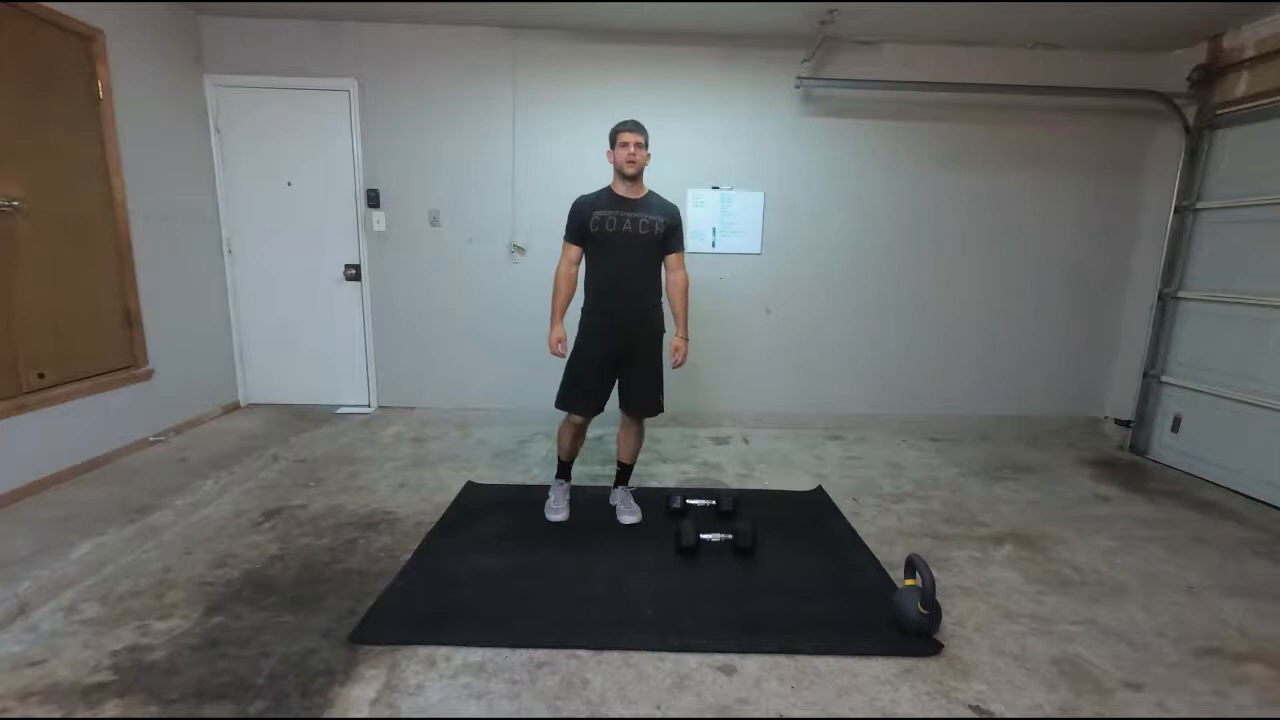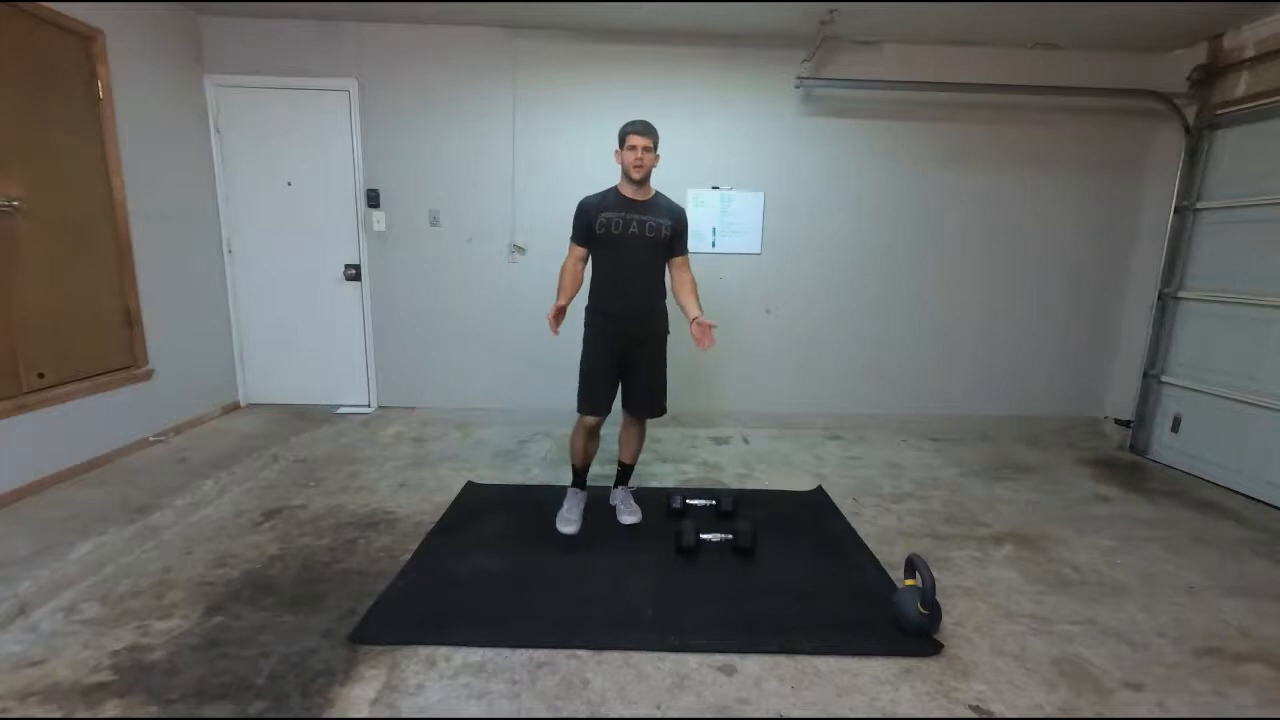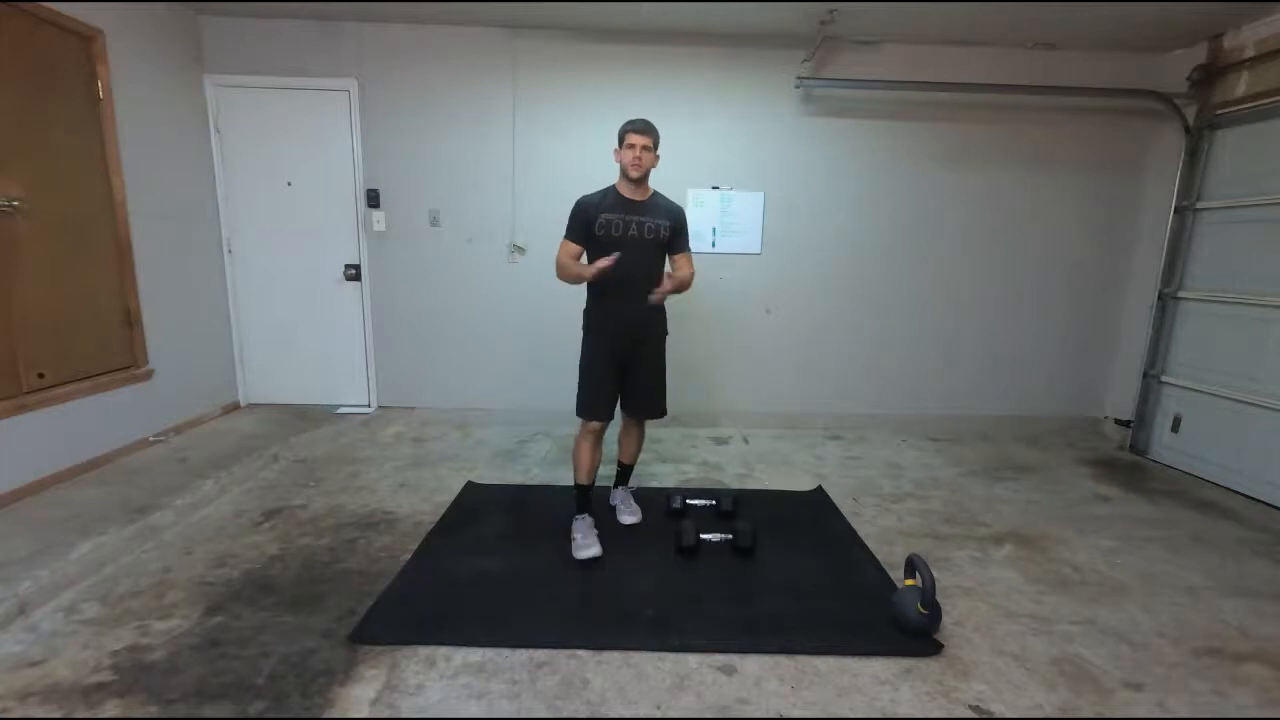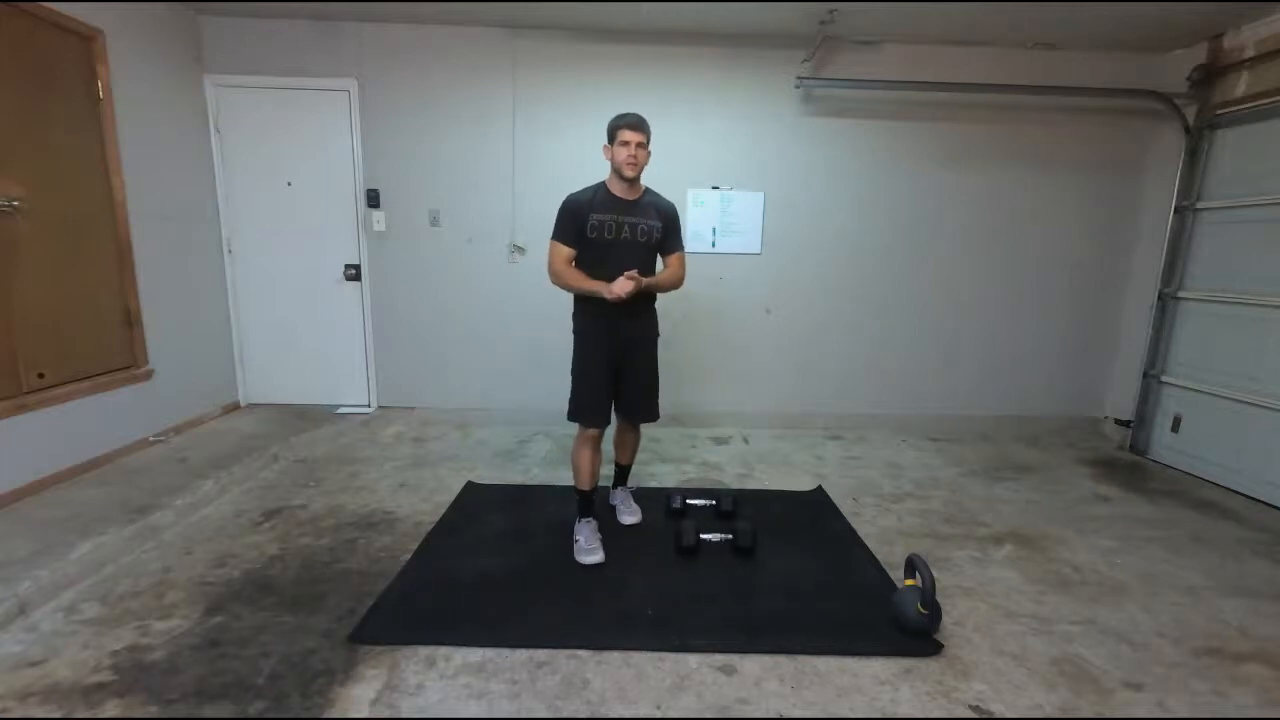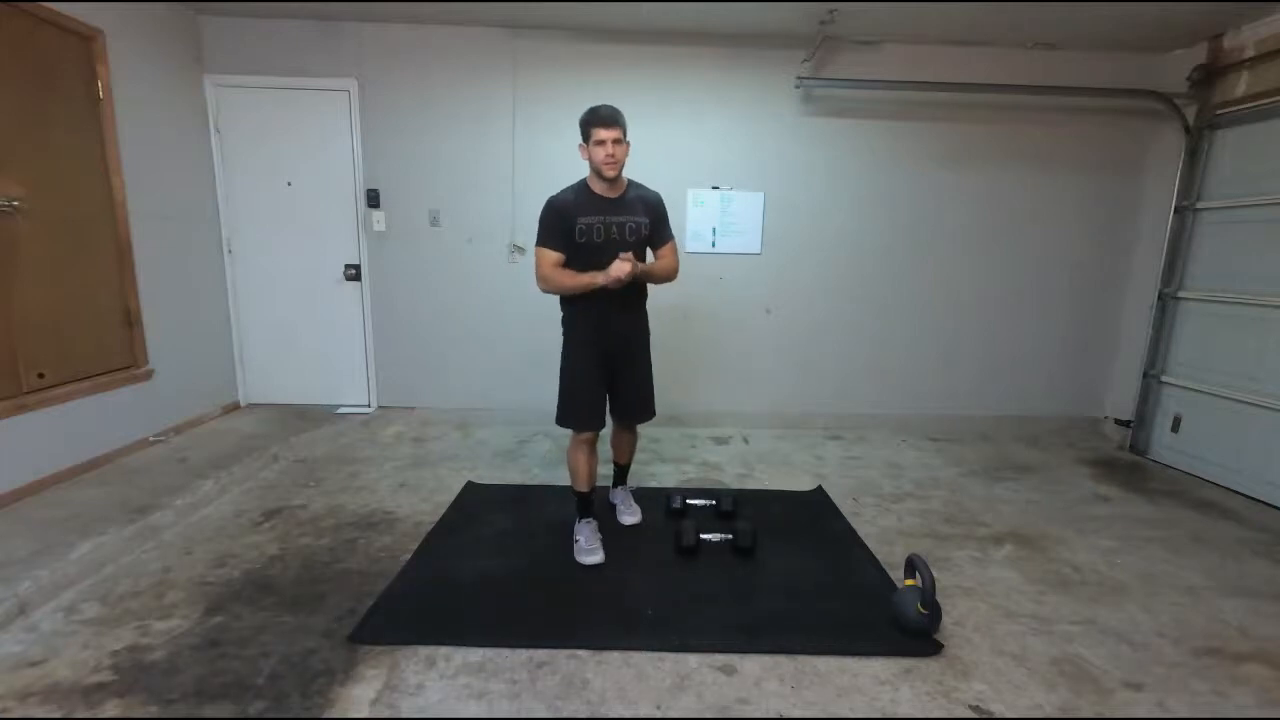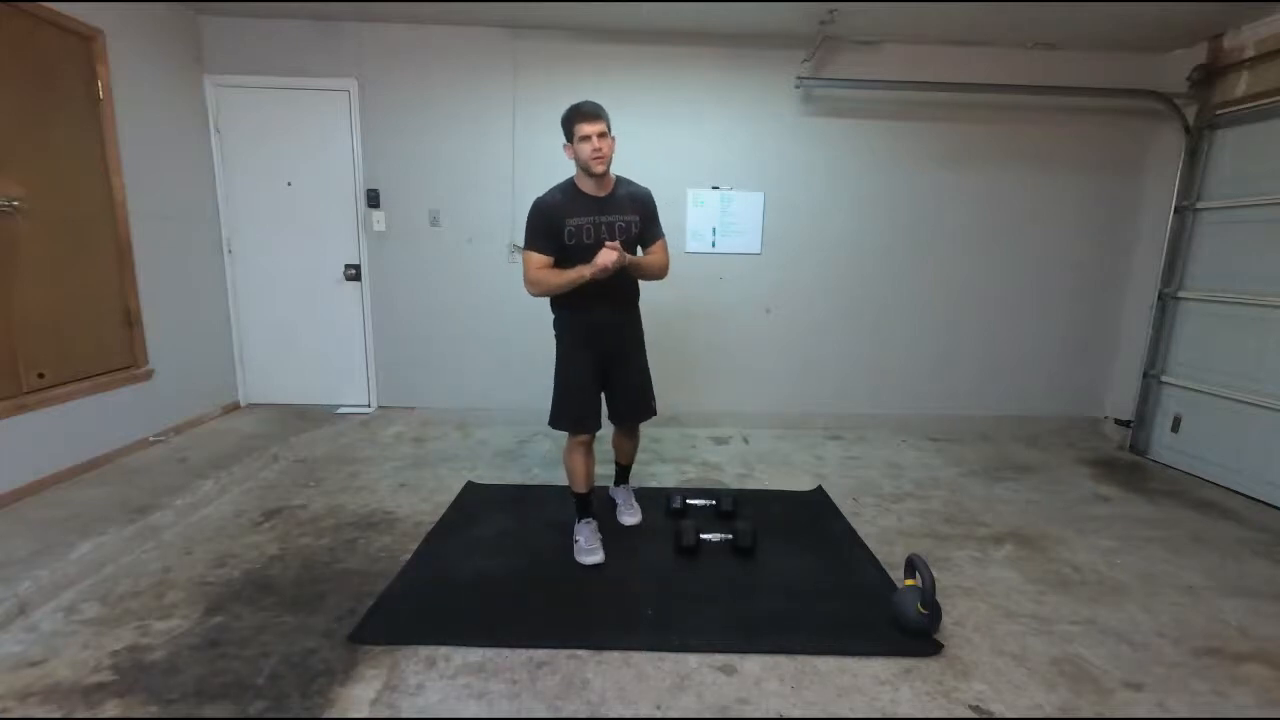
dt=0.3s
person 1, frame 1
left shoulder: (666, 212)
right shoulder: (586, 206)
left elbow: (676, 274)
right elbow: (568, 266)
left wrist: (681, 330)
right wrist: (556, 321)
left hip: (645, 331)
right hip: (597, 328)
left knee: (635, 414)
right knee: (578, 414)
left ankle: (621, 488)
right ankle: (561, 482)
person 1, frame 2
left shoulder: (672, 213)
right shoulder: (592, 206)
left elbow: (680, 271)
right elbow: (575, 262)
left wrist: (694, 315)
right wrist: (563, 300)
left hip: (650, 332)
right hip: (602, 329)
left knee: (637, 415)
right knee: (590, 418)
left ankle: (621, 488)
right ankle: (576, 490)
person 1, frame 3
left shoulder: (670, 212)
right shoulder: (590, 206)
left elbow: (685, 270)
right elbow: (563, 264)
left wrist: (673, 283)
right wrist: (588, 269)
left hip: (649, 332)
right hip: (602, 330)
left knee: (636, 415)
right knee: (593, 422)
left ankle: (622, 489)
right ankle: (582, 515)
person 1, frame 4
left shoulder: (663, 210)
right shoulder: (579, 204)
left elbow: (676, 274)
right elbow: (557, 269)
left wrist: (642, 283)
right wrist: (605, 288)
left hip: (641, 333)
right hip: (593, 333)
left knee: (631, 419)
right knee: (590, 428)
left ankle: (620, 488)
right ankle: (585, 518)
person 1, frame 5
left shoulder: (649, 202)
right shoulder: (562, 206)
left elbow: (670, 265)
right elbow: (546, 277)
left wrist: (637, 268)
right wrist: (604, 276)
left hip: (632, 332)
right hip: (584, 335)
left knee: (628, 419)
right knee: (585, 431)
left ankle: (621, 488)
right ankle: (585, 520)
person 1, frame 6
left shoulder: (638, 198)
right shoulder: (550, 207)
left elbow: (660, 264)
right elbow: (534, 280)
left wrist: (625, 260)
right wrist: (590, 268)
left hip: (626, 332)
right hip: (576, 338)
left knee: (629, 421)
right knee: (580, 433)
left ankle: (621, 486)
right ankle: (584, 519)
